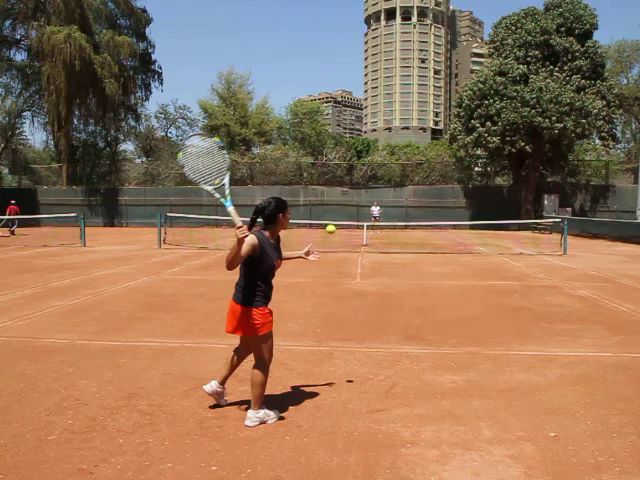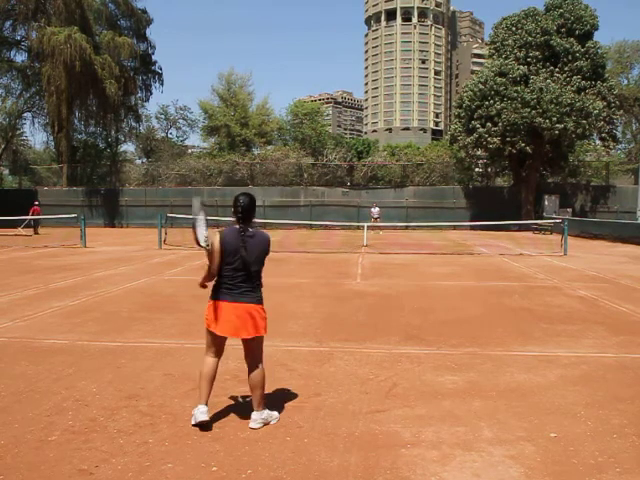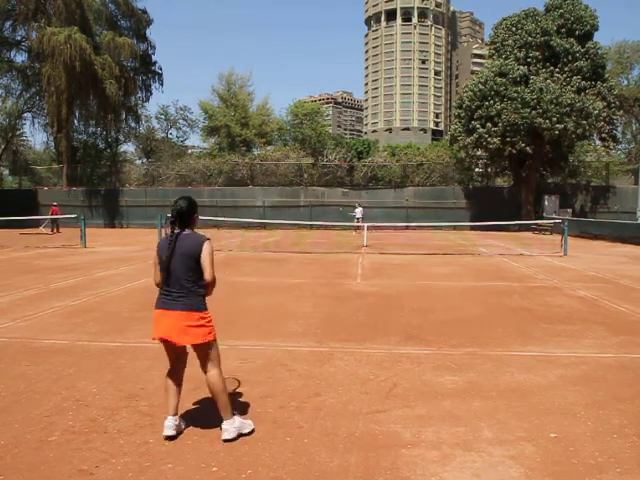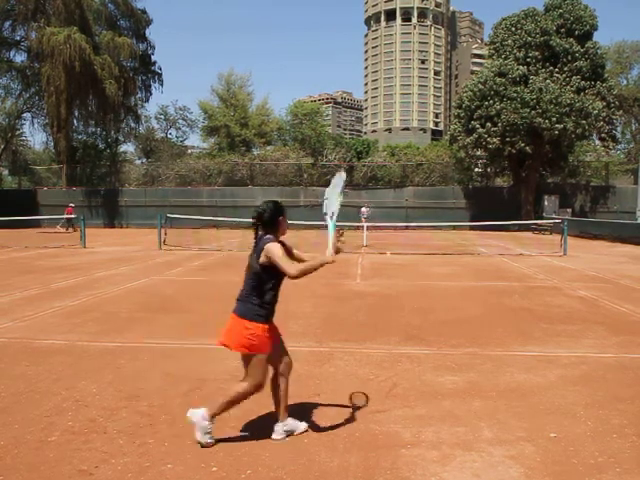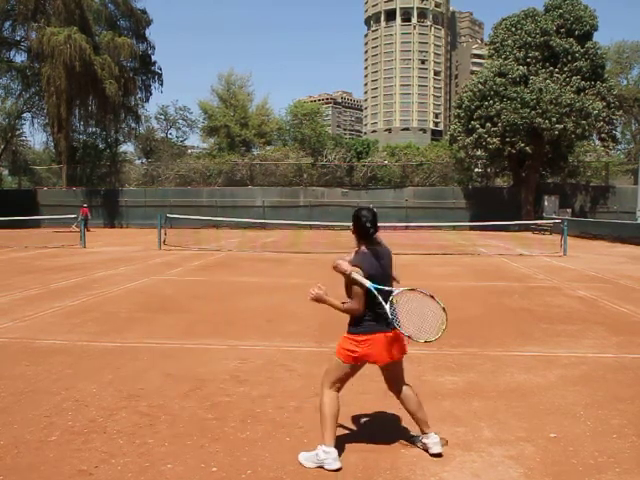
dt=1s
person 1, frame 1
left shoulder: (274, 238)
right shoulder: (254, 239)
right elbow: (230, 264)
left wrist: (299, 254)
right wrist: (238, 243)
left hip: (254, 304)
right hip: (251, 307)
left knee: (246, 348)
right knee: (263, 360)
left ankle: (217, 385)
right ankle: (256, 412)
person 1, frame 2
left shoulder: (221, 237)
right shoulder: (264, 239)
left elbow: (211, 273)
left wrist: (205, 283)
left hip: (221, 304)
right hip: (250, 306)
left knee: (212, 355)
right knee: (255, 362)
left ankle: (202, 409)
right ankle: (259, 412)
person 1, frame 3
left shoulder: (162, 243)
right shoulder: (202, 242)
left elbow: (158, 280)
right elbow: (209, 278)
right wrist: (206, 292)
left hip: (164, 312)
right hip: (192, 312)
left knee: (175, 368)
right knee: (212, 367)
left ankle: (172, 421)
right ankle: (230, 421)
person 1, frame 4
left shoulder: (272, 243)
right shoulder: (272, 246)
left elbow: (301, 259)
right elbow: (294, 272)
left wrist: (329, 253)
right wrist: (324, 260)
left hip: (260, 320)
right hip: (251, 322)
left knee: (284, 366)
right knee: (255, 382)
left ankle: (282, 423)
right ankle: (205, 416)
person 1, frame 5
left shoulder: (358, 262)
right shoulder: (382, 249)
left elbow: (357, 309)
left wrist: (326, 298)
right wrist: (346, 266)
left hip: (363, 336)
right hip: (390, 333)
left knee: (330, 388)
right knee: (400, 386)
left ankle: (327, 451)
right ankle: (429, 438)
